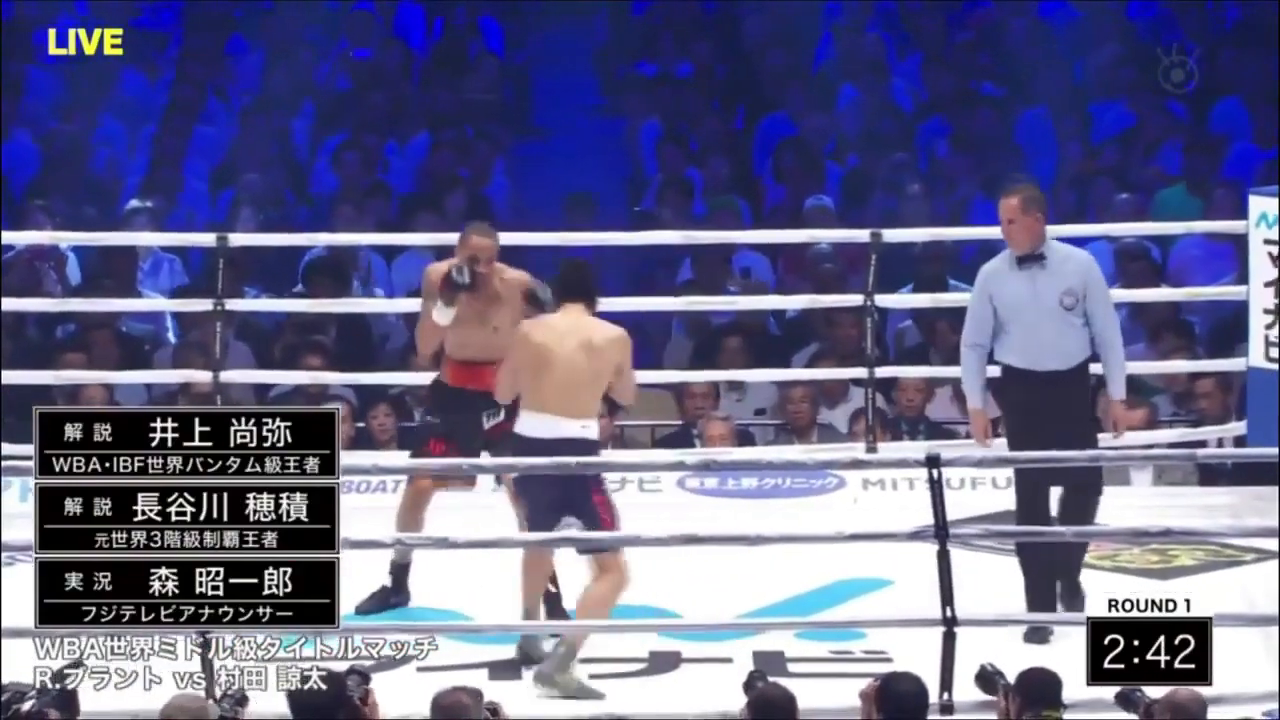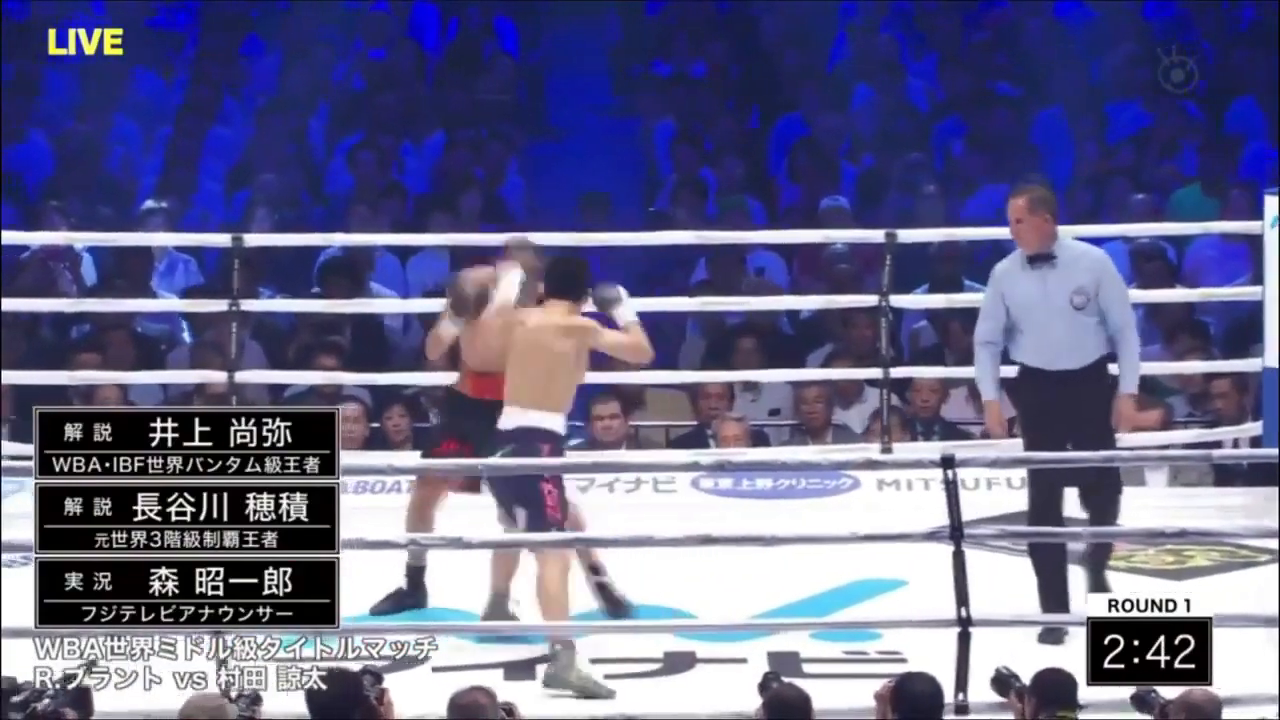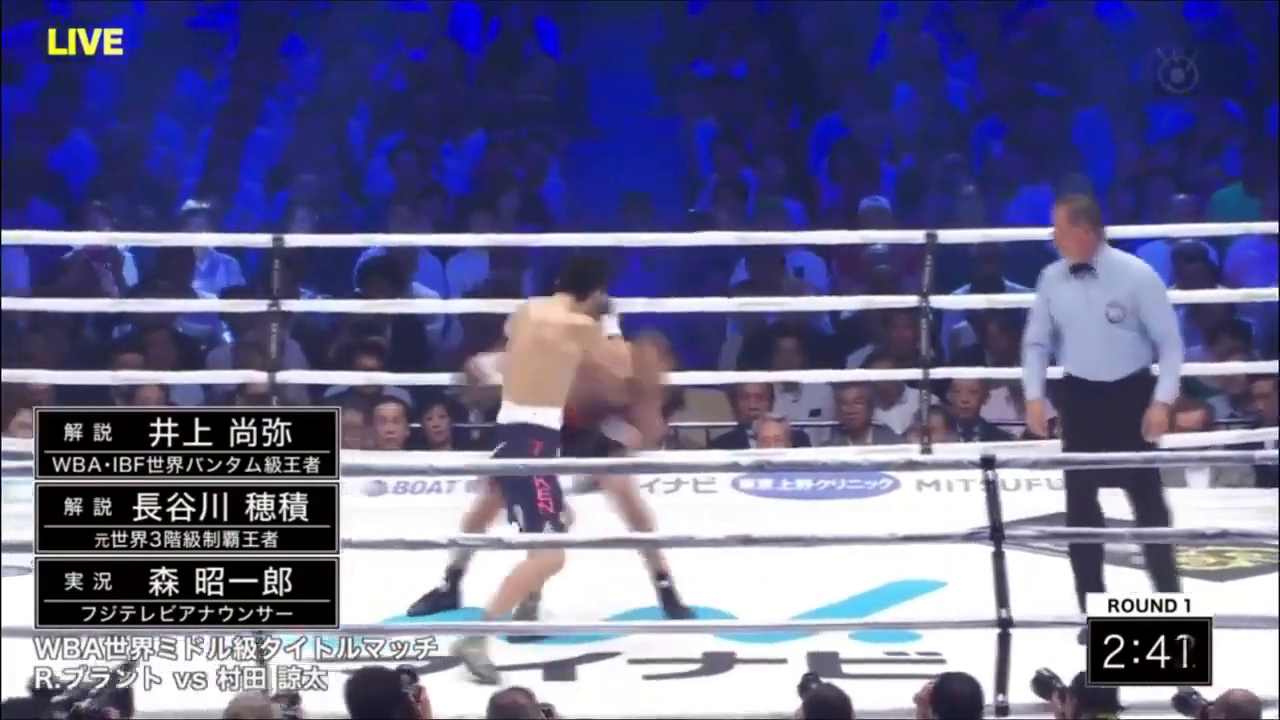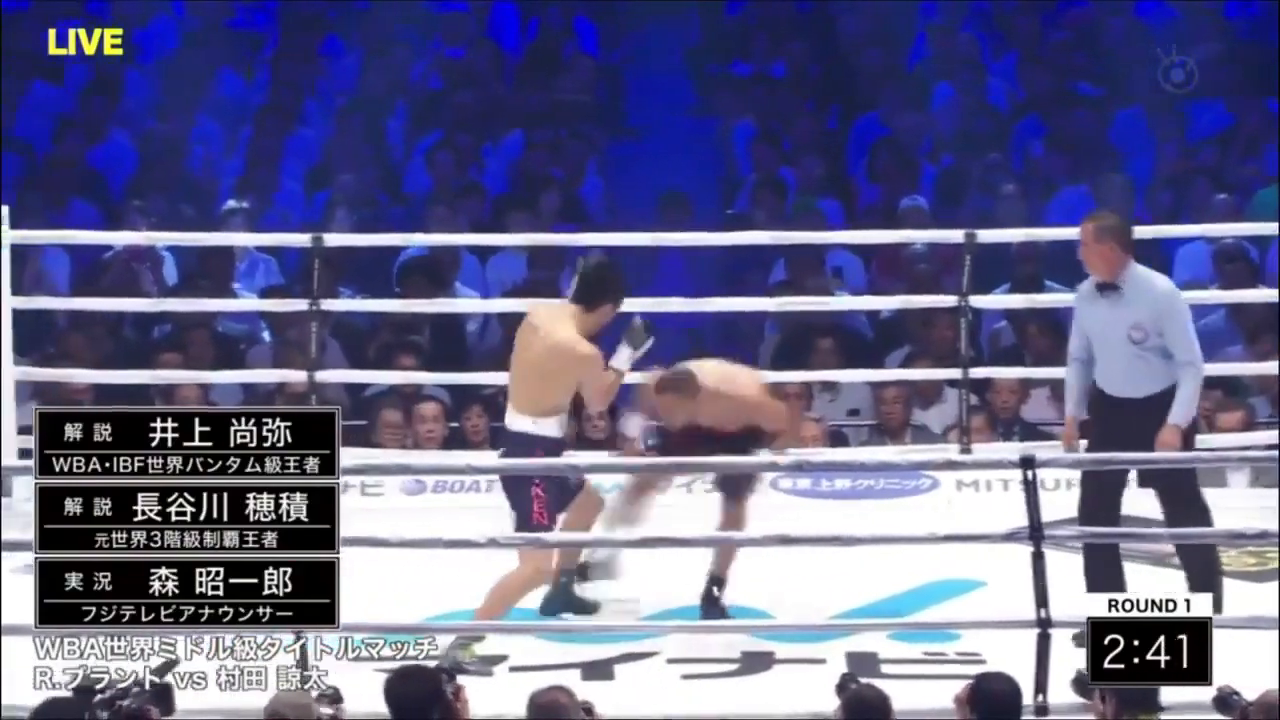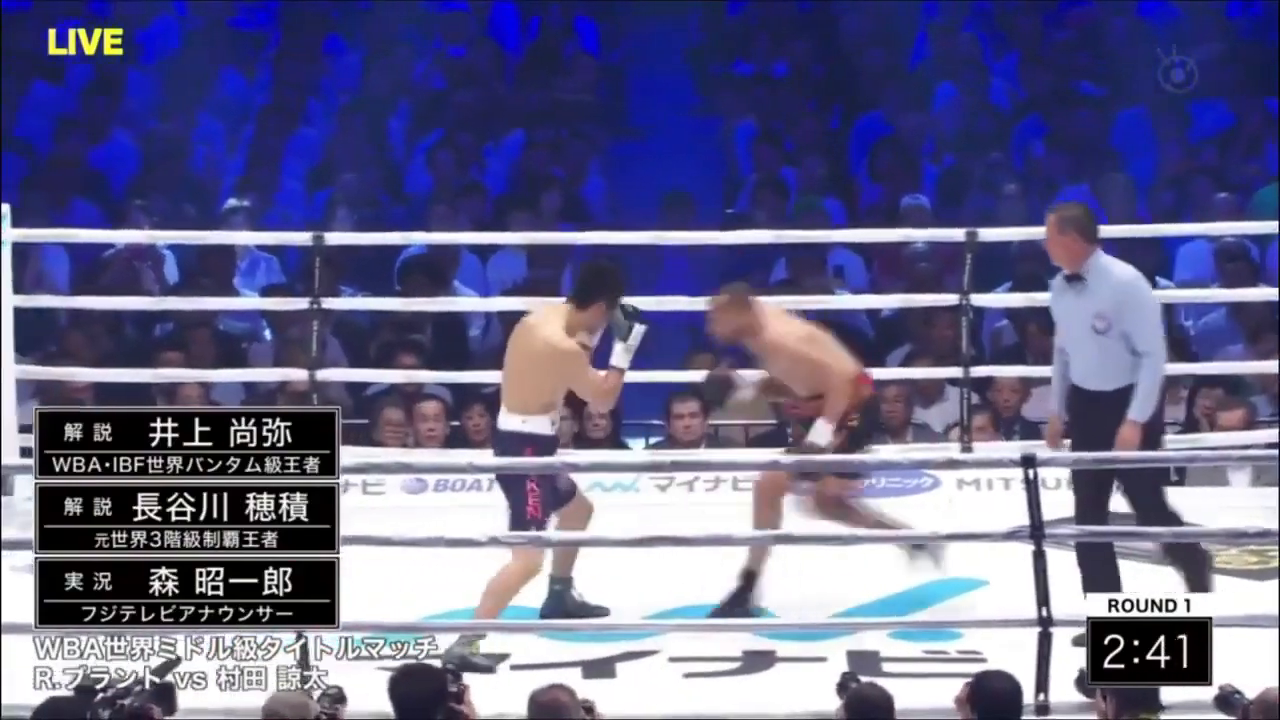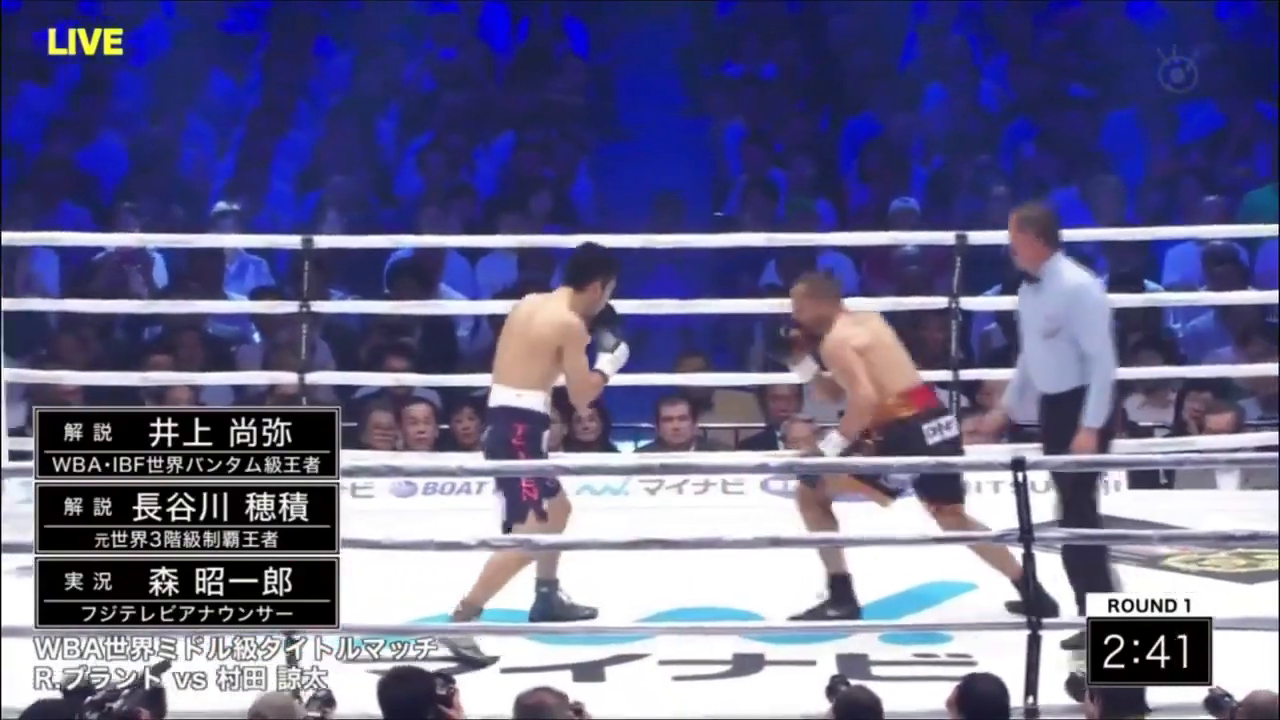
dt=0.2s
person 1, frame 1
left shoulder: (1080, 264)
right shoulder: (992, 275)
left elbow: (1108, 332)
right elbow: (973, 344)
left wrist: (1117, 395)
right wrist: (976, 405)
left hip: (1074, 386)
right hip: (1021, 390)
left knee: (1085, 485)
right knee: (1031, 497)
left ankle: (1066, 573)
right ankle: (1041, 606)
person 1, frame 2
left shoulder: (1093, 262)
right shoulder: (1004, 274)
left elbow: (1124, 328)
right elbow: (987, 341)
left wrist: (1128, 391)
right wrist: (990, 398)
left hip: (1090, 384)
right hip: (1037, 388)
left knee: (1102, 486)
right knee: (1044, 497)
left ankle: (1097, 562)
right ankle: (1055, 608)
person 1, frame 3
left shoulder: (1134, 275)
right shoulder: (1053, 279)
left elbow: (1170, 341)
right elbow: (1036, 342)
left wrist: (1162, 402)
right wrist: (1034, 397)
left hip: (1130, 396)
right hip: (1079, 397)
left knee: (1146, 495)
right knee: (1079, 500)
left ankle: (1166, 587)
right ankle: (1092, 605)
person 1, frame 4
left shoulder: (1160, 293)
right shoulder: (1086, 295)
left elbow: (1191, 362)
right elbow: (1078, 358)
left wrist: (1178, 423)
right wrist: (1073, 413)
left hip: (1160, 411)
right hip: (1110, 410)
left knee: (1183, 508)
right knee: (1095, 508)
left ankle: (1207, 594)
person 1, frame 5
left shoulder: (1126, 284)
right shoulder: (1060, 288)
left elbow: (1153, 355)
left wrist: (1135, 420)
right wrist: (1056, 410)
left hip: (1130, 406)
right hip: (1086, 406)
left knee: (1149, 506)
right knee: (1089, 511)
left ankle: (1197, 576)
person 1, frame 6
left shoulder: (1079, 287)
right shoulder: (1030, 289)
left elbow: (1102, 362)
left wrist: (1091, 427)
right wrist: (1003, 407)
left hip: (1084, 409)
right hip: (1055, 407)
left knee: (1076, 514)
right knee: (1078, 513)
person 2, frame 1
left shoulder: (530, 331)
right shoulder: (614, 337)
left elbow: (502, 393)
right elbow: (626, 397)
left hip: (527, 448)
right hip: (573, 455)
left knee: (540, 540)
right knee: (612, 571)
left ankle: (530, 635)
right ankle: (559, 663)
person 2, frame 2
left shoulder: (524, 320)
right shoulder: (577, 327)
right elbow: (642, 353)
right wrist: (622, 308)
left hip: (509, 443)
right hip: (536, 445)
left knee: (529, 534)
right knee: (556, 556)
right ankle: (562, 662)
person 2, frame 3
left shoulder: (526, 313)
right shoulder: (582, 327)
right elbow: (608, 359)
right wrist: (608, 328)
left hip: (513, 434)
right hip: (531, 441)
left knee: (551, 531)
right knee: (549, 555)
left ankle: (515, 615)
right ankle: (473, 638)
person 2, frame 4
left shoulder: (538, 315)
right shoulder: (579, 351)
right elbow: (598, 401)
left wrist: (577, 287)
right wrist: (627, 354)
left hip: (532, 440)
right hip: (532, 450)
left knee: (588, 501)
right knee: (537, 565)
left ankle: (562, 590)
right ankle: (463, 644)
person 2, frame 5
left shoulder: (537, 318)
right shoulder: (563, 346)
right elbow: (603, 398)
left wrist: (593, 336)
right wrist: (624, 346)
left hip: (525, 440)
right hip: (525, 447)
left knee: (578, 509)
right knee: (529, 557)
left ankle: (561, 595)
right ankle: (465, 643)
person 2, frame 6
left shoulder: (533, 304)
right shoulder: (566, 322)
right elbow: (582, 395)
left wrist: (588, 334)
right wrist: (608, 359)
left hip: (511, 422)
right hip: (515, 427)
left knee: (557, 508)
right knee: (531, 534)
left ankle: (547, 596)
right ankle: (461, 620)
person 3, frame 1
left shoulder: (519, 284)
right shoulder: (437, 276)
right elbow: (425, 348)
left wrist: (541, 310)
right wrist: (447, 301)
right hip: (455, 390)
right knee: (417, 488)
left ankle: (549, 589)
right ankle: (397, 583)
person 3, frame 2
right shoulder: (471, 284)
right elbow: (434, 353)
right wrist: (453, 320)
right hip: (469, 399)
right knee: (425, 491)
left ankle: (599, 580)
right ankle: (414, 586)
person 3, frame 3
left shoulder: (645, 377)
left elbow: (647, 437)
left hip: (588, 429)
left knee: (627, 498)
right knee: (488, 504)
left ankle: (665, 588)
right ankle: (450, 588)
person 3, frame 4
left shoulder: (741, 397)
right shoulder: (659, 388)
left elbow: (785, 424)
right wrist: (635, 432)
left hip: (749, 428)
right hip: (704, 425)
left knee: (734, 506)
right knee: (644, 482)
left ankle: (713, 591)
right ankle: (606, 554)
person 3, frame 5
left shoulder: (777, 337)
right shoulder: (762, 321)
left elbow: (838, 378)
right elbow: (786, 382)
left wrist: (820, 434)
right wrist: (743, 389)
left hip: (849, 403)
right hip: (823, 401)
left knee: (770, 487)
right knee: (821, 497)
left ankle: (744, 592)
person 3, frame 6
left shoulder: (835, 341)
right shoulder: (866, 321)
left elbow: (866, 400)
right elbow: (841, 393)
left wrist: (829, 446)
right wrist: (803, 366)
left hip: (902, 428)
right hip: (931, 419)
left knee: (811, 492)
right knee: (954, 520)
left ankle: (841, 596)
right ankle: (1033, 594)
